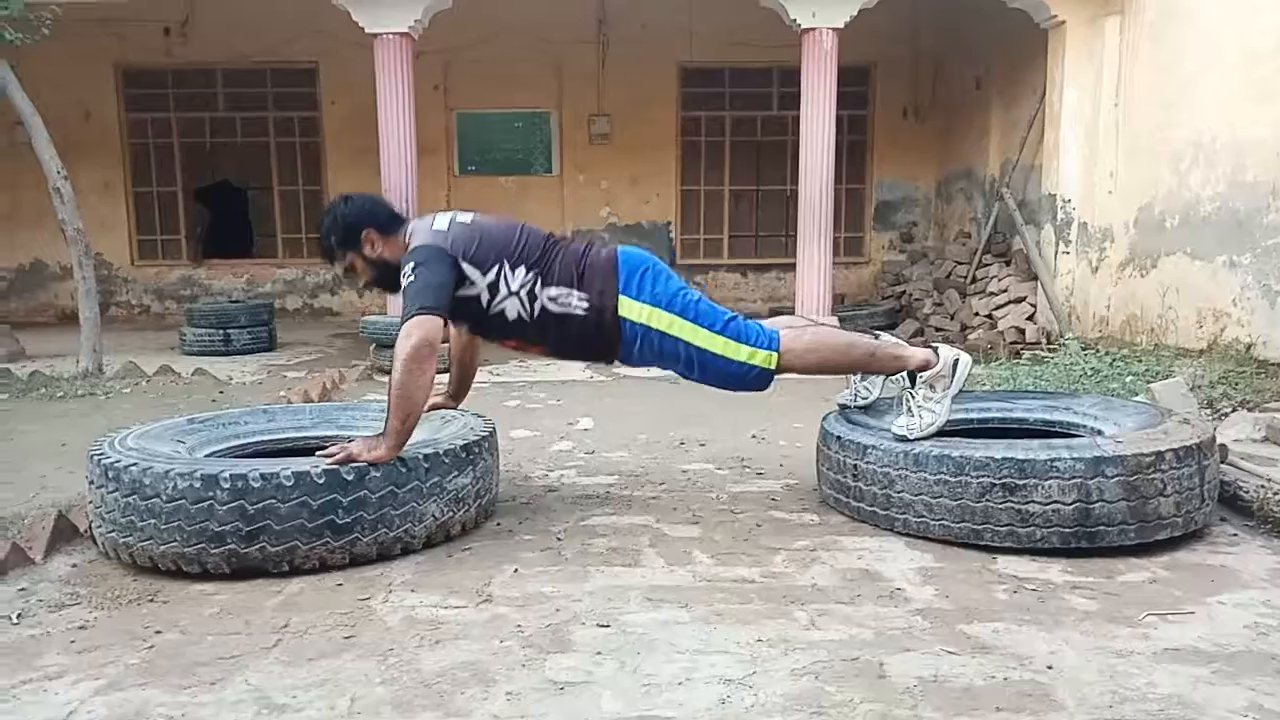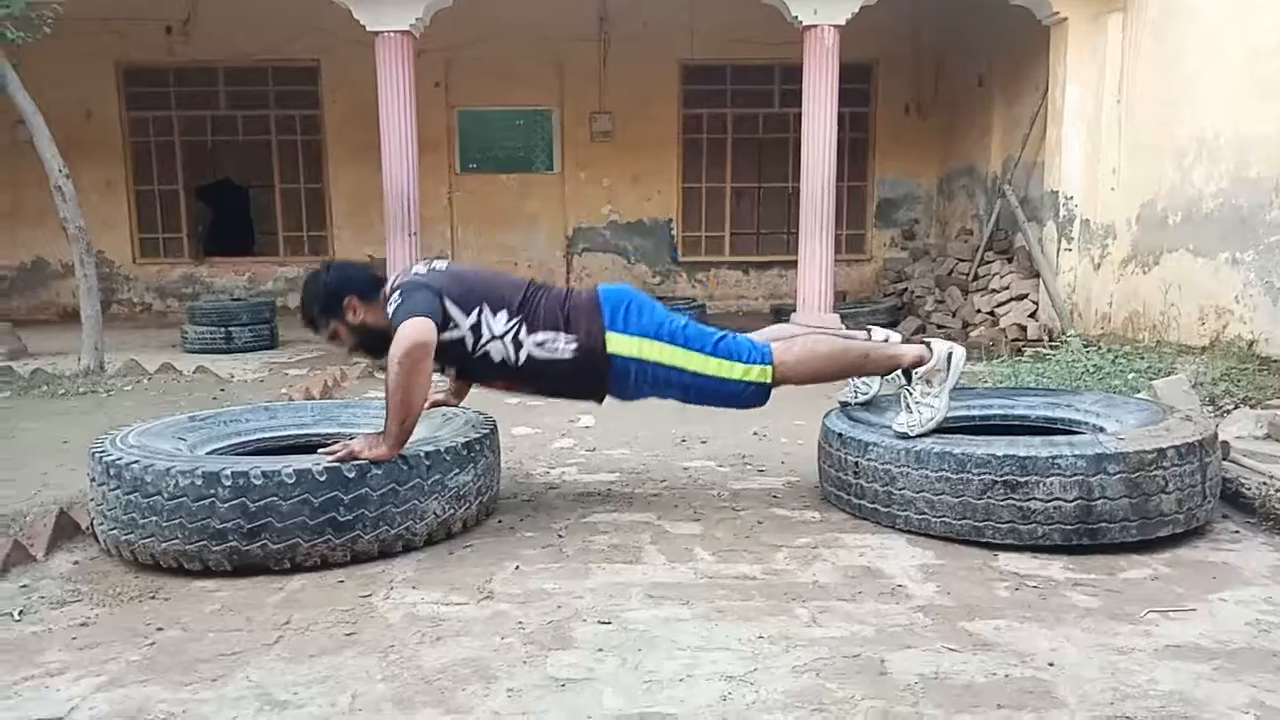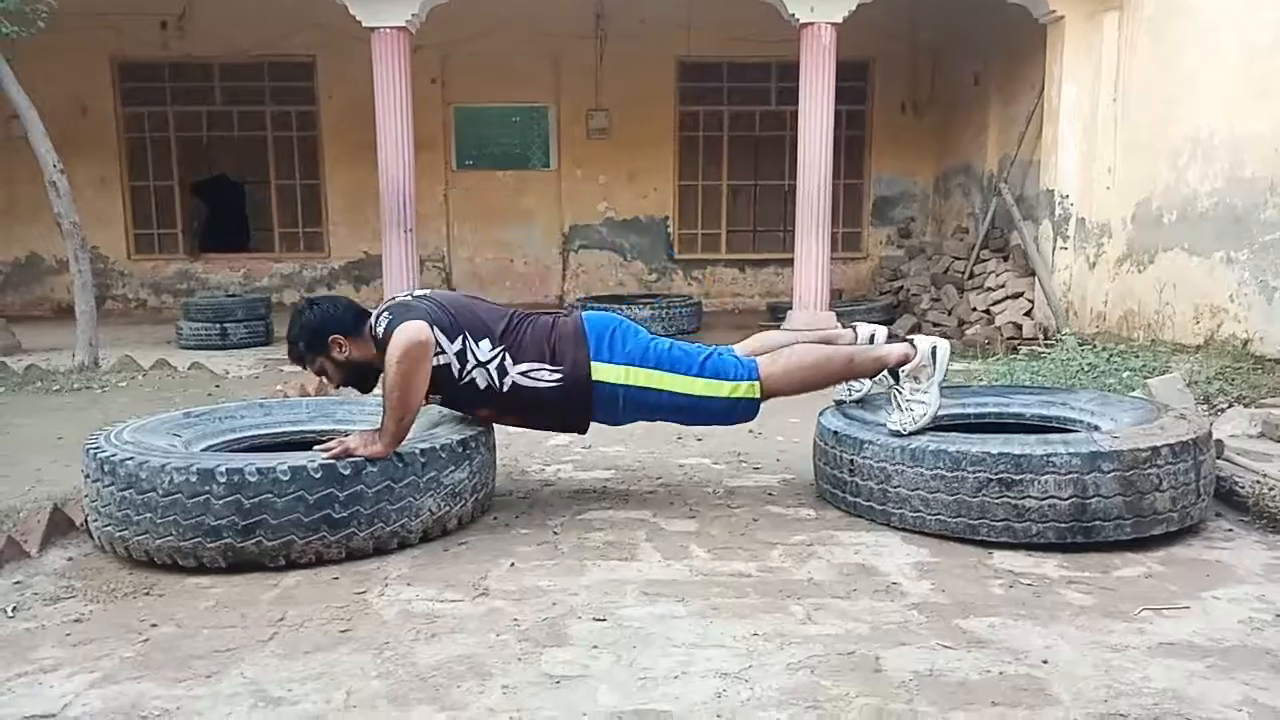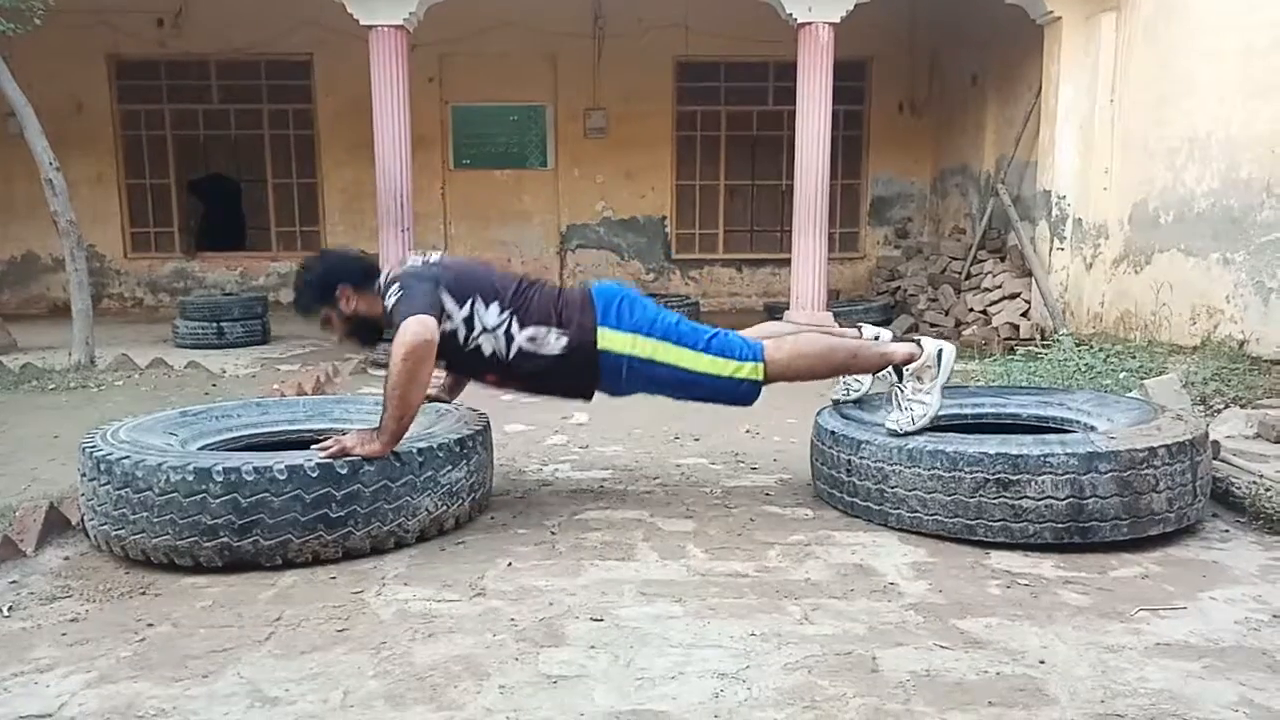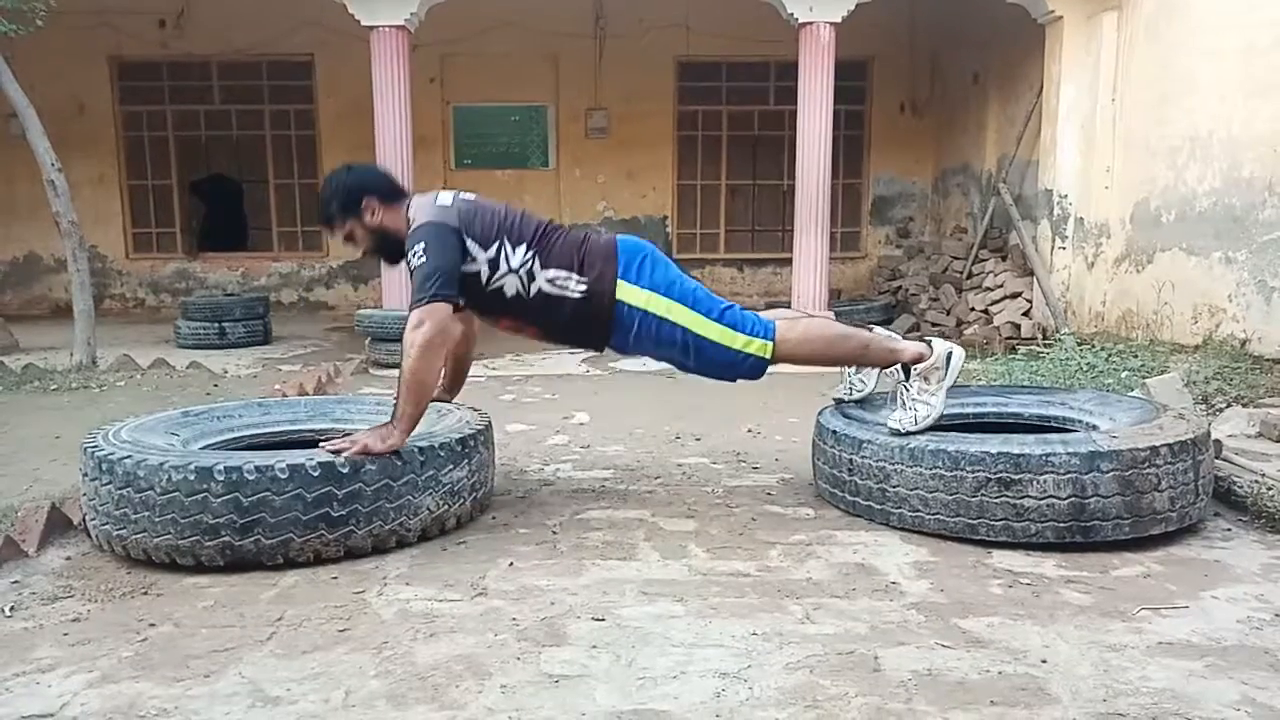
dt=0.2s
person 1, frame 1
left shoulder: (423, 252)
right shoulder: (441, 239)
left elbow: (418, 340)
right elbow: (467, 321)
left wrist: (388, 444)
right wrist: (454, 396)
left hip: (623, 303)
right hip: (616, 287)
left knee: (769, 354)
right knee: (751, 337)
left ankle: (926, 363)
right ankle: (881, 349)
person 1, frame 2
left shoulder: (405, 294)
right shoulder: (430, 291)
left elbow: (415, 344)
left wrist: (389, 441)
right wrist: (453, 393)
left hip: (611, 340)
right hip: (604, 324)
left knee: (763, 367)
right knee: (749, 351)
left ankle: (921, 357)
right ankle: (865, 339)
person 1, frame 3
left shoulder: (391, 321)
right shoulder: (420, 312)
left elbow: (414, 345)
left wrist: (385, 440)
right wrist: (442, 392)
left hip: (596, 365)
right hip: (589, 348)
left knee: (754, 380)
right knee: (736, 358)
left ankle: (908, 356)
right ankle: (857, 338)
person 1, frame 4
left shoulder: (402, 288)
right shoulder: (425, 283)
left elbow: (418, 340)
left wrist: (384, 437)
right wrist: (447, 388)
left hip: (602, 336)
right hip: (596, 324)
left knee: (756, 363)
right knee: (741, 349)
left ankle: (911, 354)
right ankle: (863, 337)
person 1, frame 5
left shoulder: (426, 229)
right shoulder: (442, 221)
left elbow: (430, 329)
right elbow: (463, 317)
left wrist: (396, 432)
right wrist: (447, 391)
left hip: (620, 291)
right hip: (613, 281)
left knee: (763, 343)
right knee: (752, 329)
left ankle: (919, 354)
right ankle: (877, 344)
